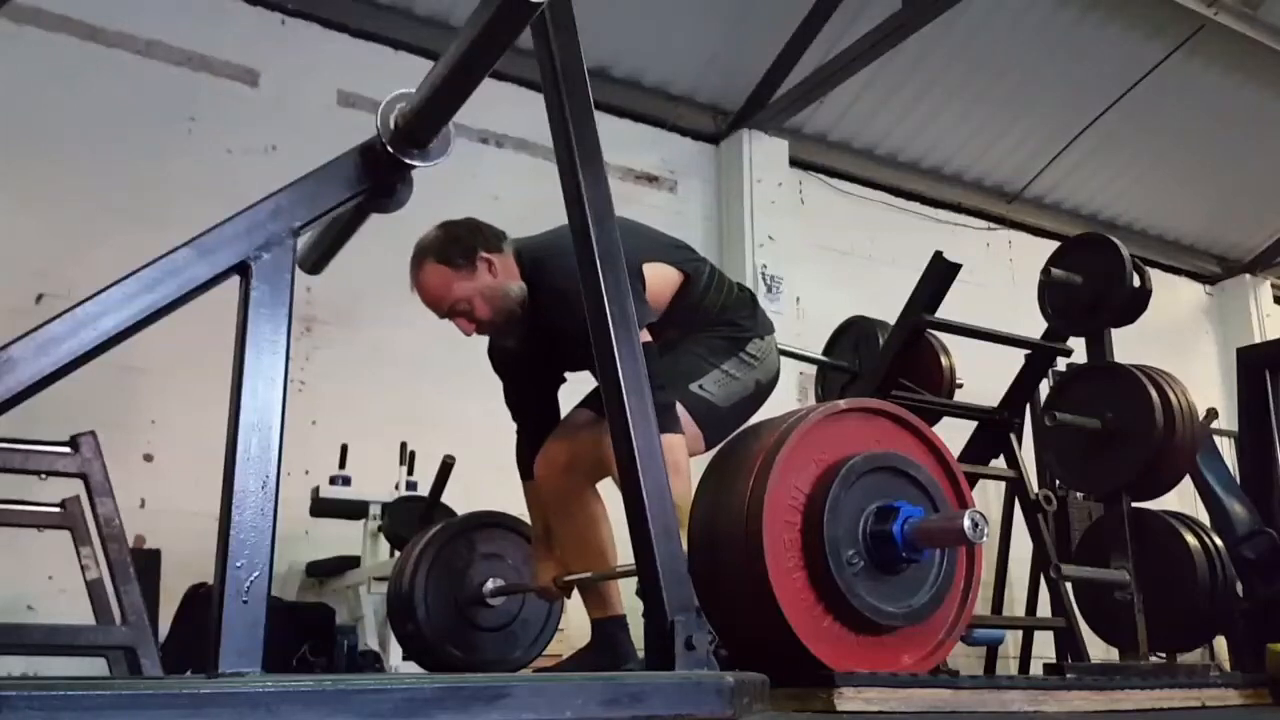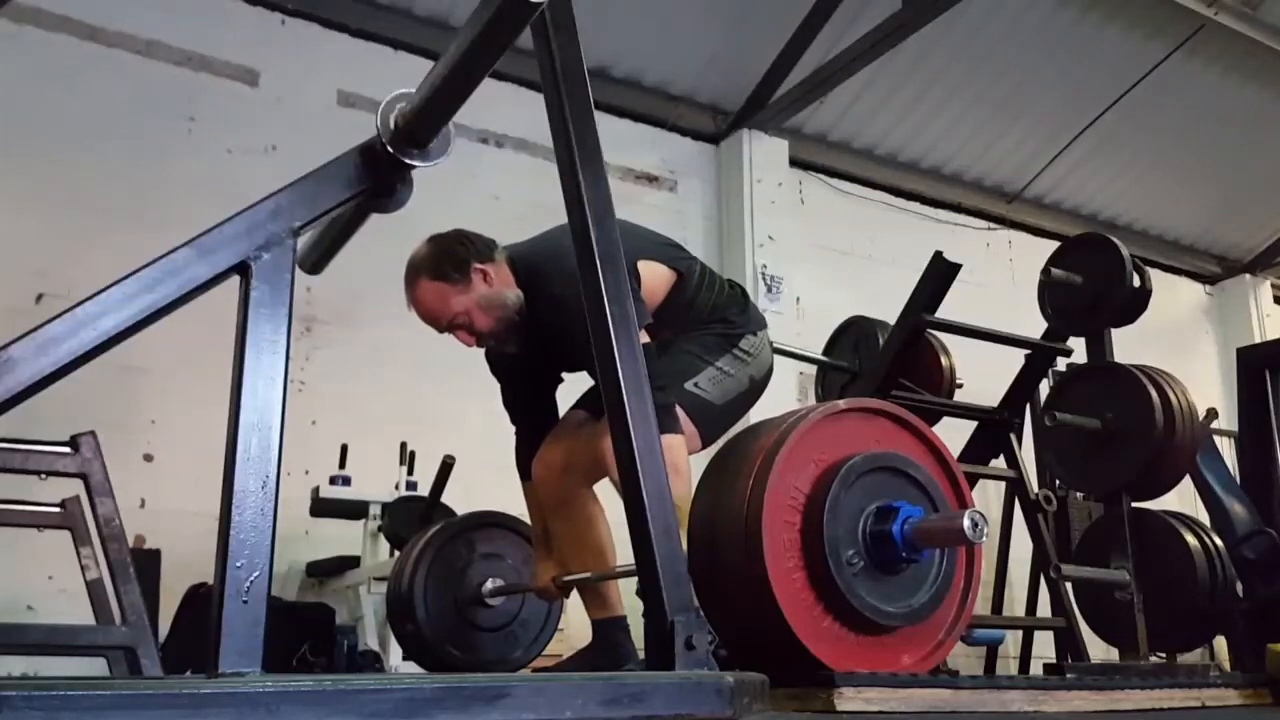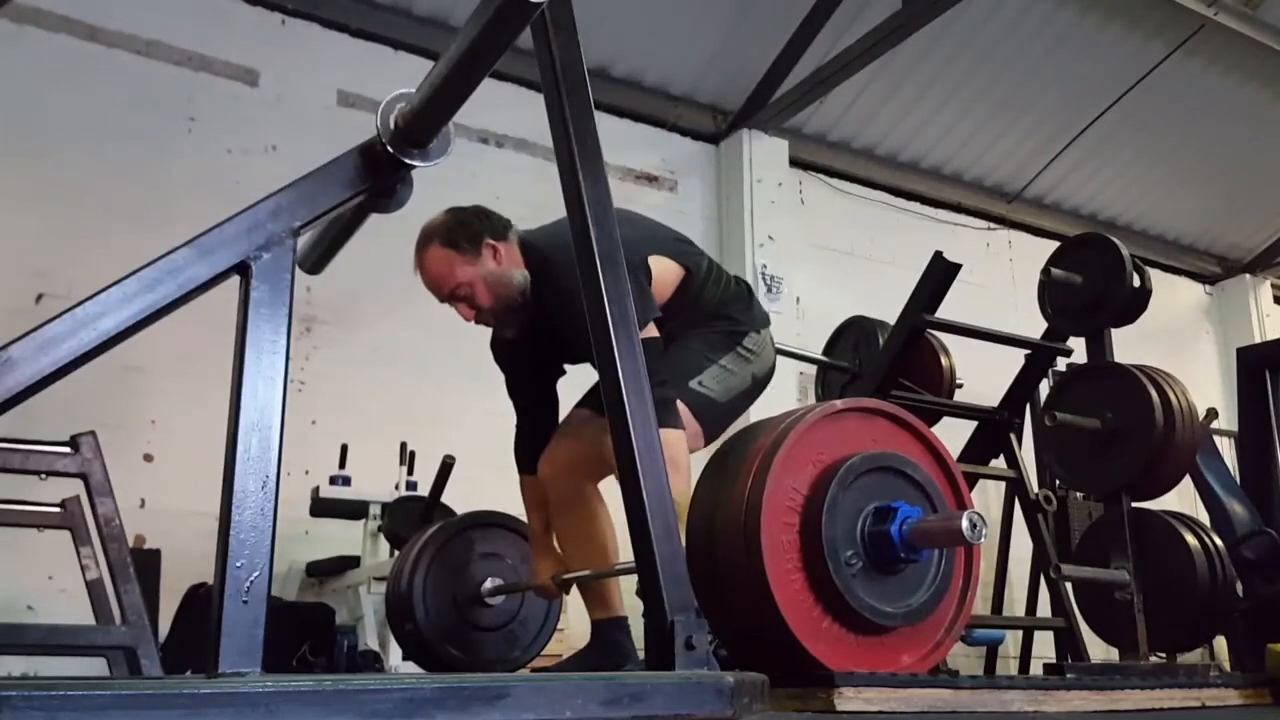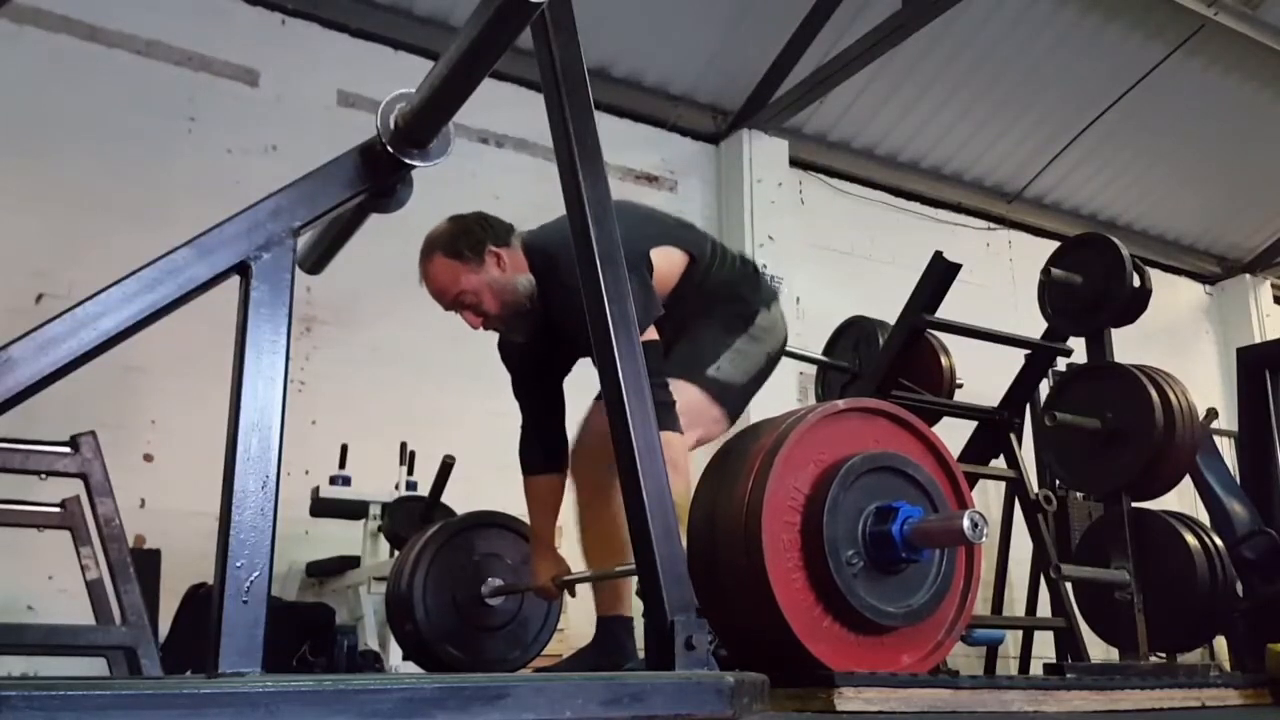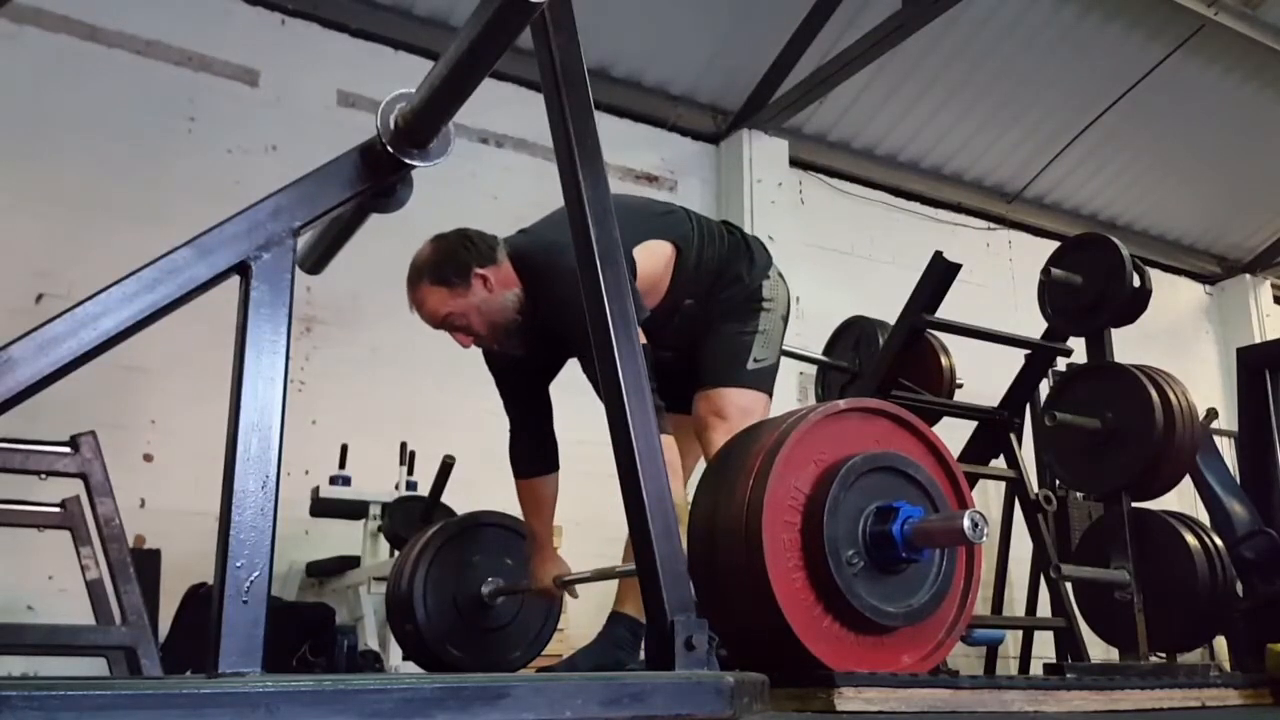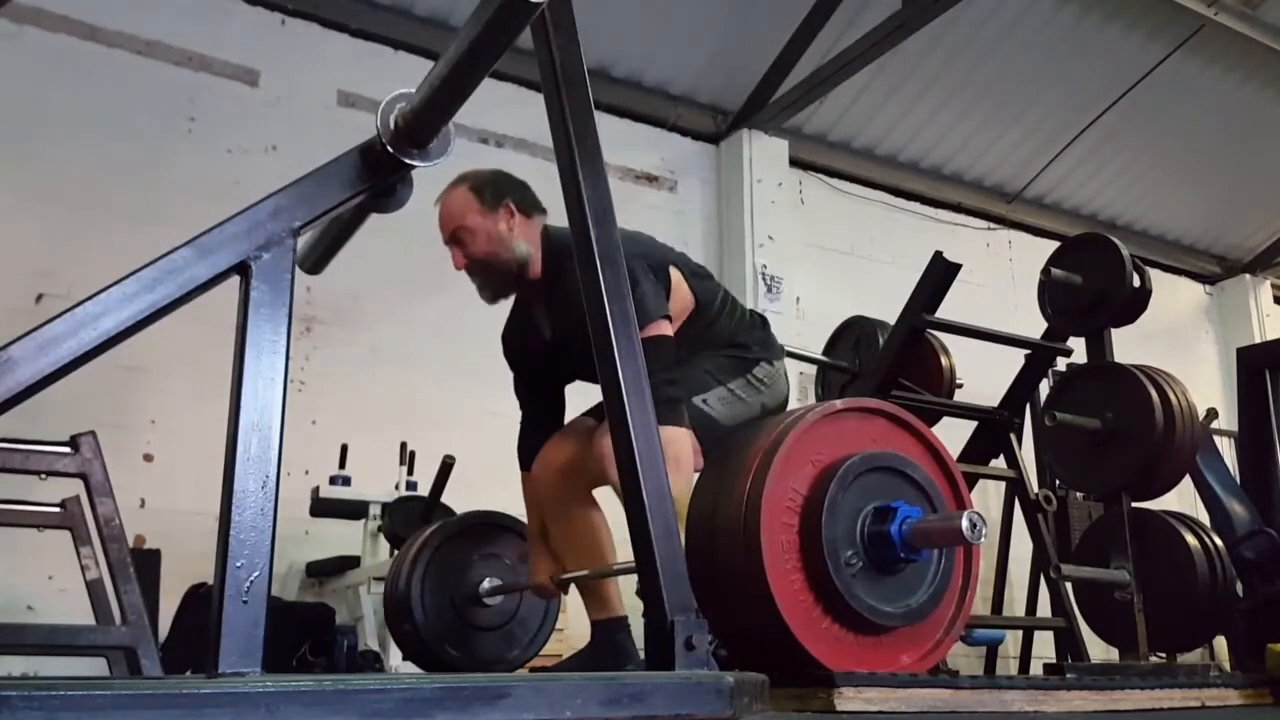
dt=0.7s
person 1, frame 1
left shoulder: (575, 276)
right shoulder: (511, 335)
left elbow: (651, 405)
right elbow: (535, 437)
right wrist: (543, 553)
left hip: (731, 342)
right hip: (661, 354)
right knee: (558, 464)
right ankle: (611, 642)
person 1, frame 2
left shoulder: (572, 280)
right shoulder: (508, 333)
left elbow: (650, 405)
right elbow: (534, 440)
right wrist: (544, 554)
left hip: (724, 338)
right hip: (662, 350)
right knee: (557, 464)
right ankle: (611, 642)
person 1, frame 3
left shoulder: (580, 269)
right shoulder: (514, 327)
left elbow: (652, 396)
right elbow: (535, 432)
right wrist: (541, 550)
left hip: (728, 335)
right hip: (662, 346)
right knee: (564, 465)
right ankle: (611, 642)
person 1, frame 4
left shoulder: (581, 269)
right shoulder: (522, 322)
left elbow: (649, 398)
right elbow: (542, 435)
right wrist: (542, 550)
left hip: (736, 314)
right hip: (671, 332)
left knee: (653, 448)
right knee: (593, 461)
right ankle: (614, 640)
person 1, frame 5
left shoulder: (571, 277)
right shoulder: (509, 330)
right elbow: (531, 438)
right wrist: (541, 551)
left hip: (738, 293)
right hip: (674, 322)
left knee: (727, 447)
right ankle: (620, 640)
person 1, frame 6
right shoulder: (527, 327)
left elbow: (660, 397)
right elbow: (537, 431)
left wrist: (682, 539)
right wrist: (539, 547)
left hip: (741, 368)
right knee: (552, 469)
right ankle: (612, 641)
